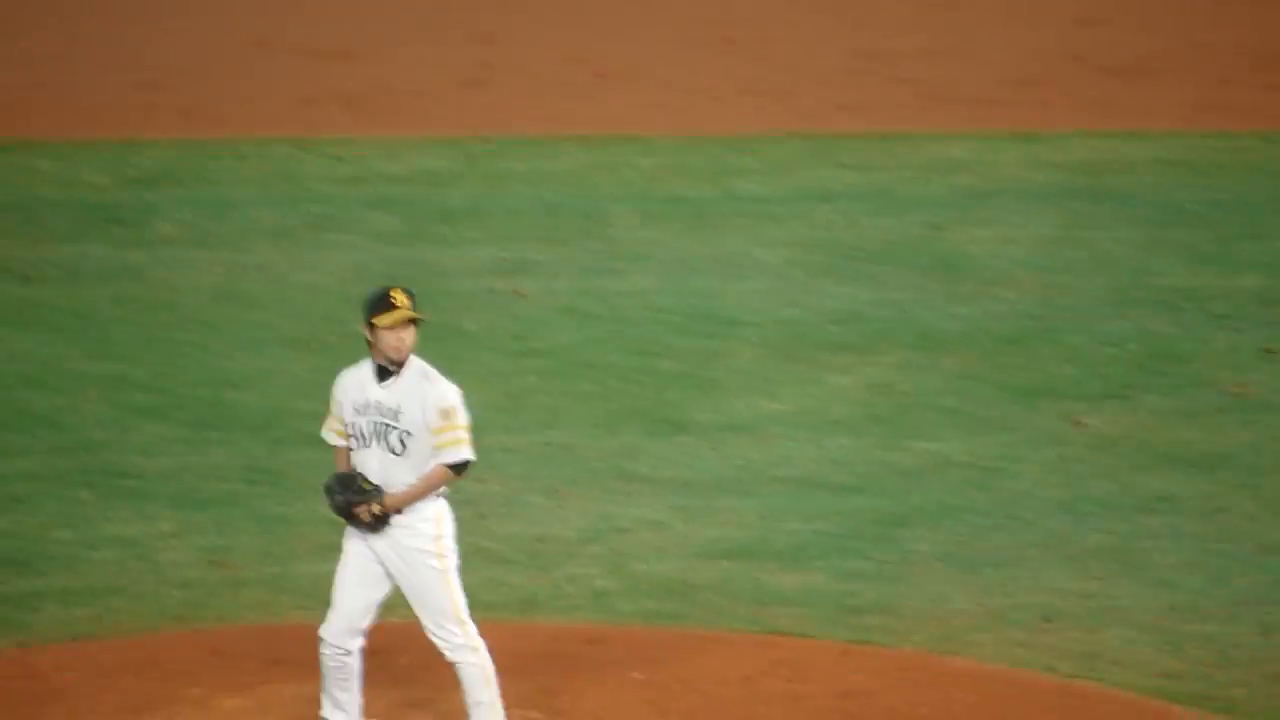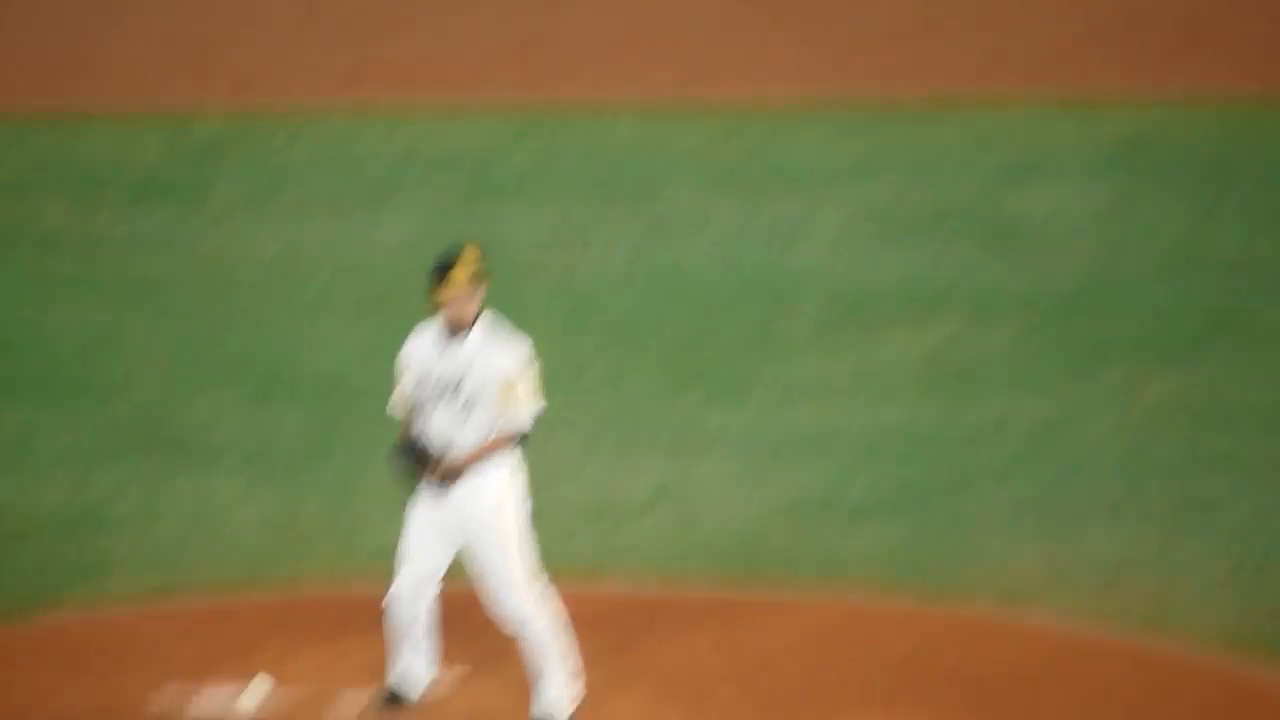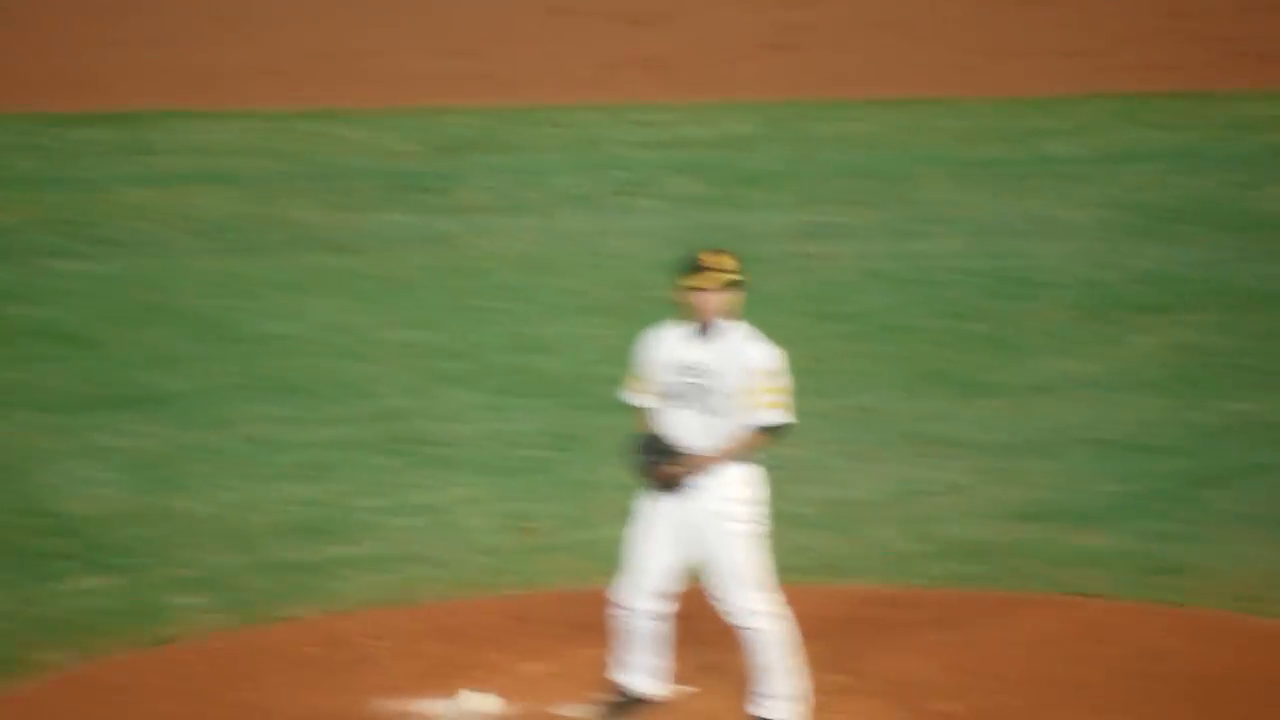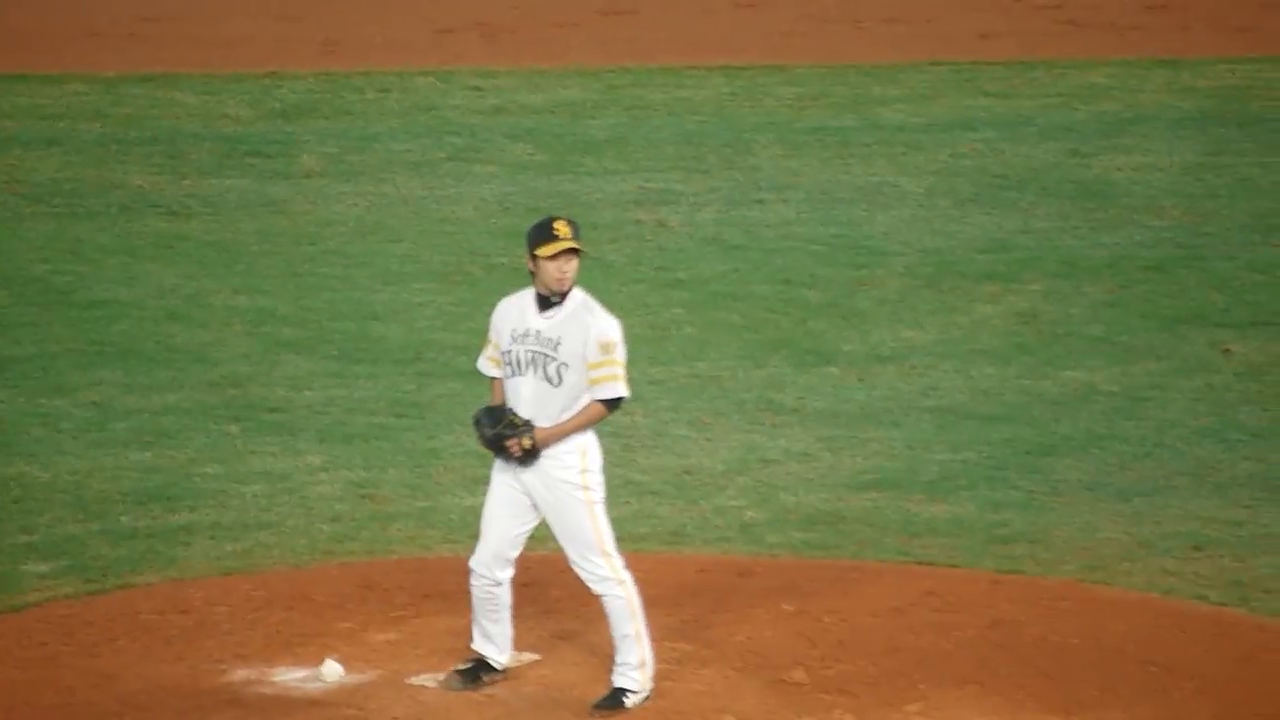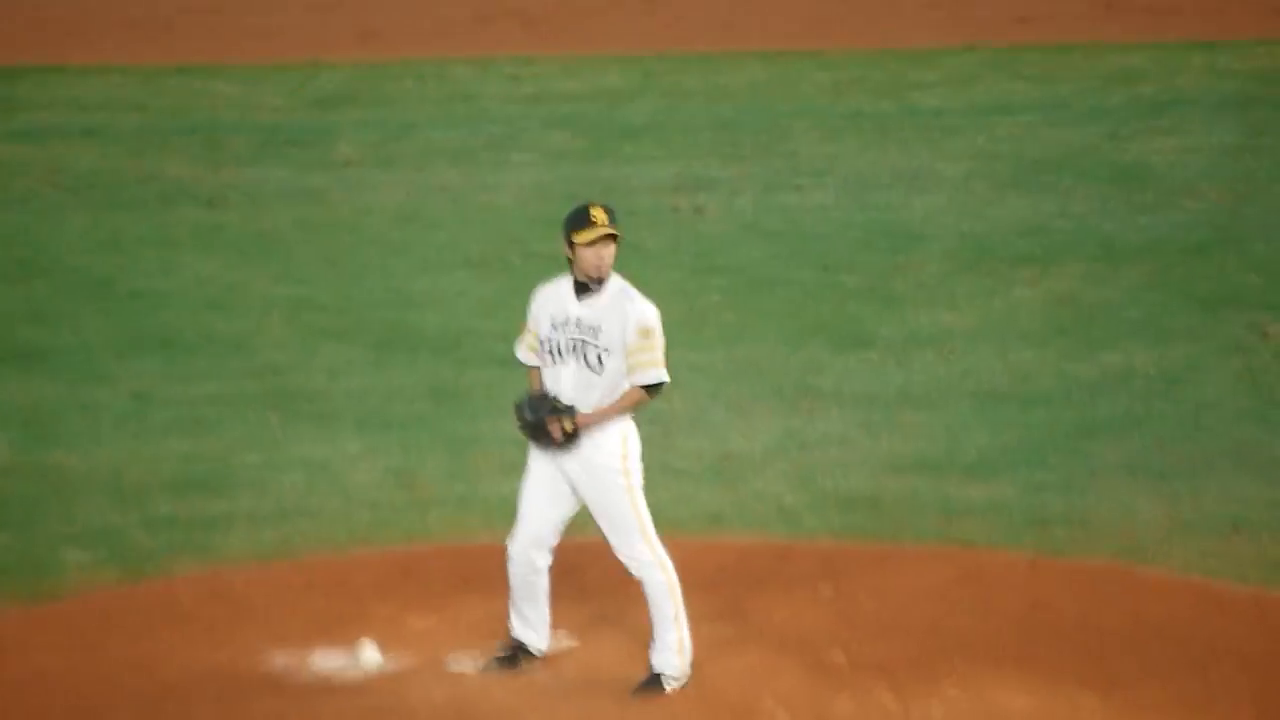
dt=0.5s
person 1, frame 1
left shoulder: (436, 390)
right shoulder: (348, 383)
left elbow: (455, 464)
left wrist: (395, 502)
left hip: (420, 524)
right hip: (367, 526)
left knee: (455, 635)
right knee: (338, 633)
person 1, frame 2
left shoulder: (505, 351)
right shoulder: (416, 346)
left elbow: (518, 425)
left wrist: (461, 462)
right wrist: (418, 451)
left hip: (488, 483)
right hip: (434, 487)
left knee: (517, 594)
right knee: (407, 590)
right ankle: (409, 678)
person 1, frame 3
left shoulder: (756, 353)
right shoulder: (659, 342)
left elbow: (766, 427)
left wrist: (703, 462)
left hip: (723, 487)
right hip: (667, 487)
left knee: (749, 602)
right knee: (637, 593)
person 1, frame 4
left shoulder: (597, 323)
right shoulder: (507, 311)
left elbow: (608, 399)
left wrist: (545, 435)
left hip: (567, 457)
right hip: (513, 457)
left knee: (603, 570)
right knee: (487, 563)
left ankle: (634, 676)
right ankle: (491, 657)
person 1, frame 5
left shoulder: (635, 309)
right shoulder: (545, 298)
left elbow: (647, 385)
left wrist: (586, 420)
left hip: (606, 443)
right hip: (550, 444)
left knee: (642, 553)
right knee: (525, 547)
left ankle: (672, 658)
right ankle: (529, 639)
